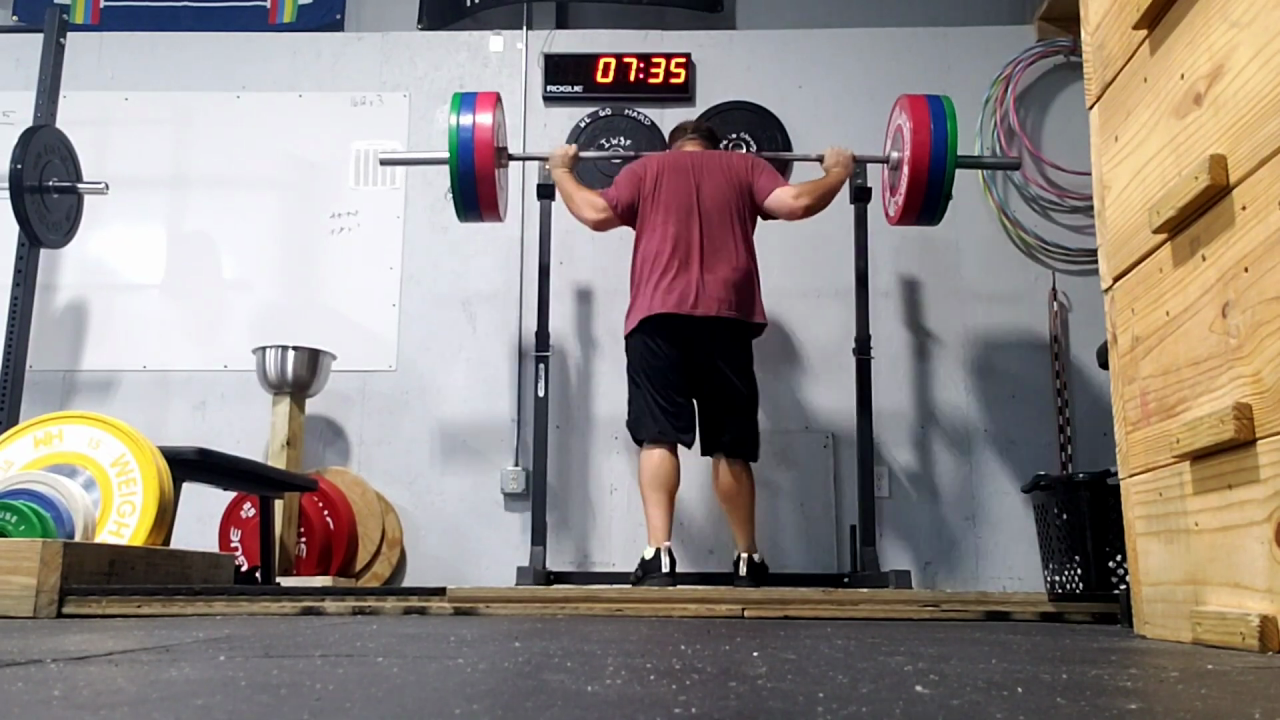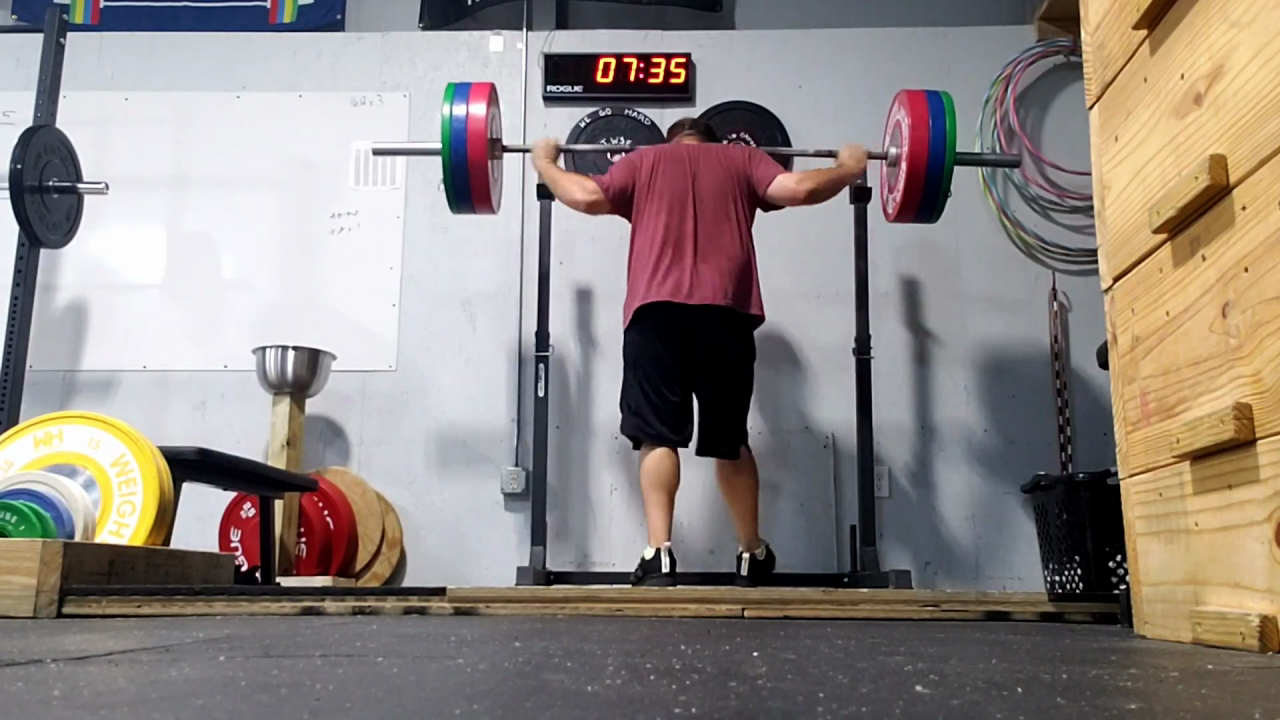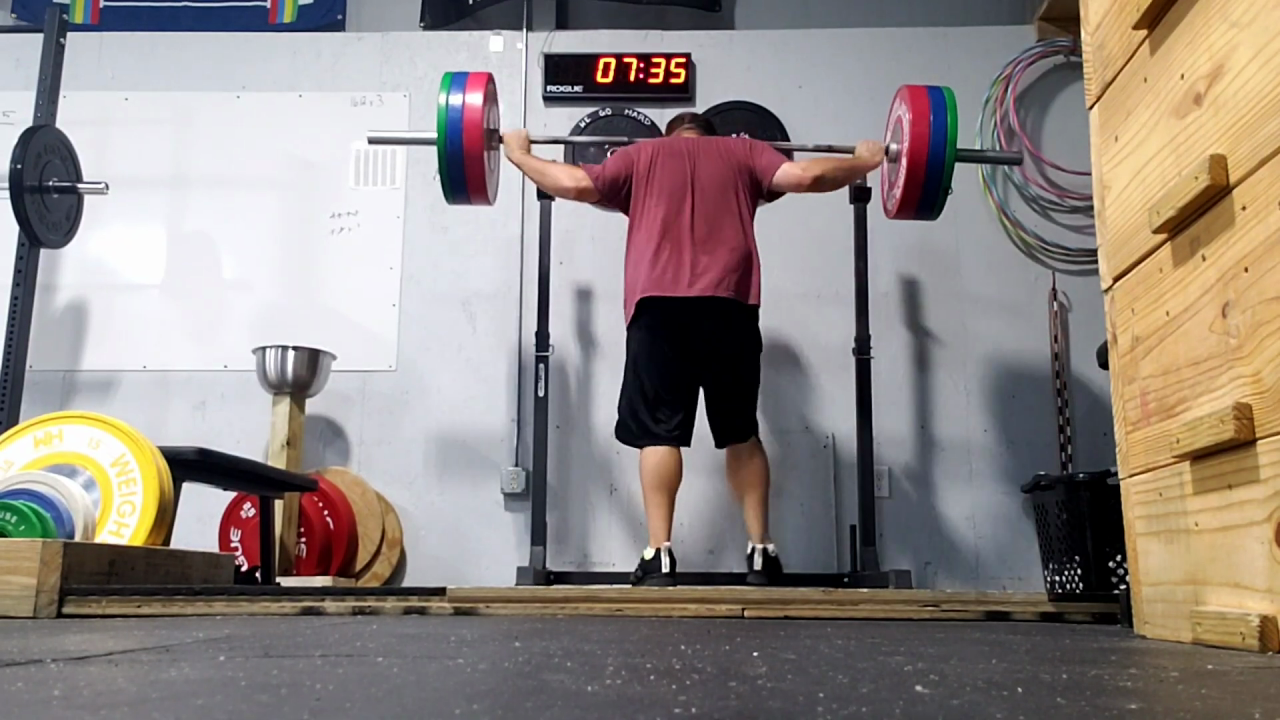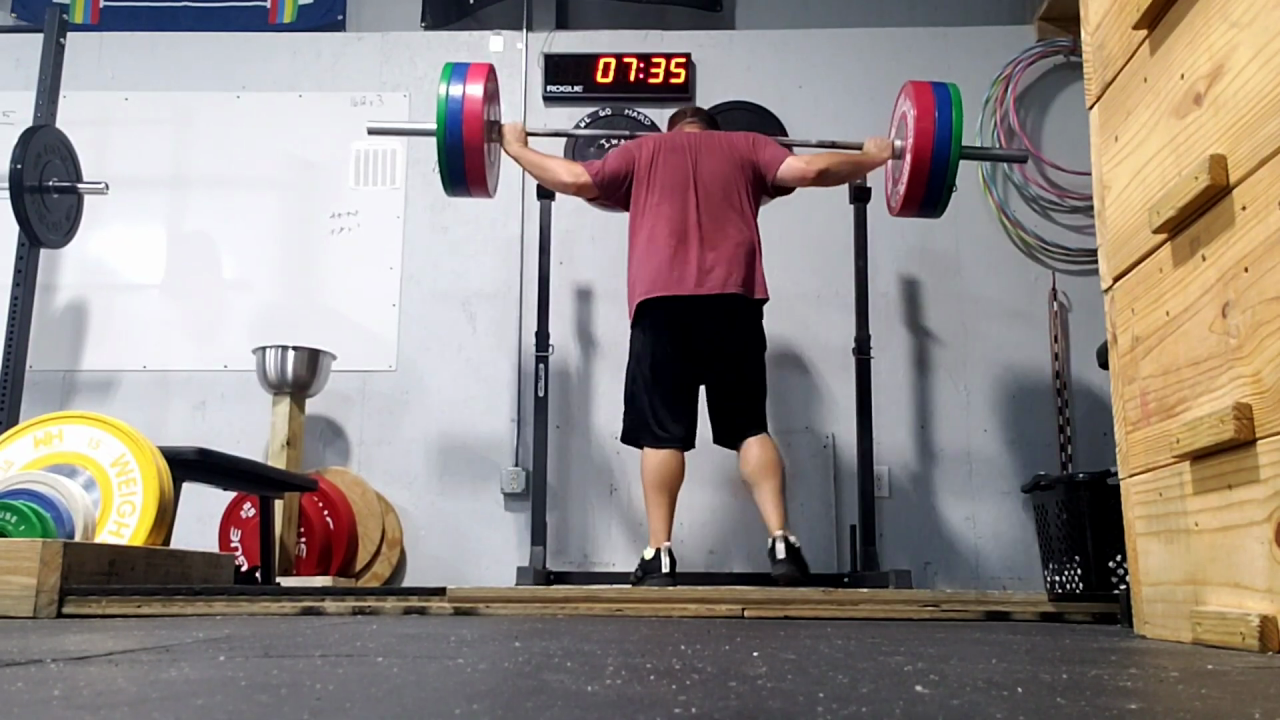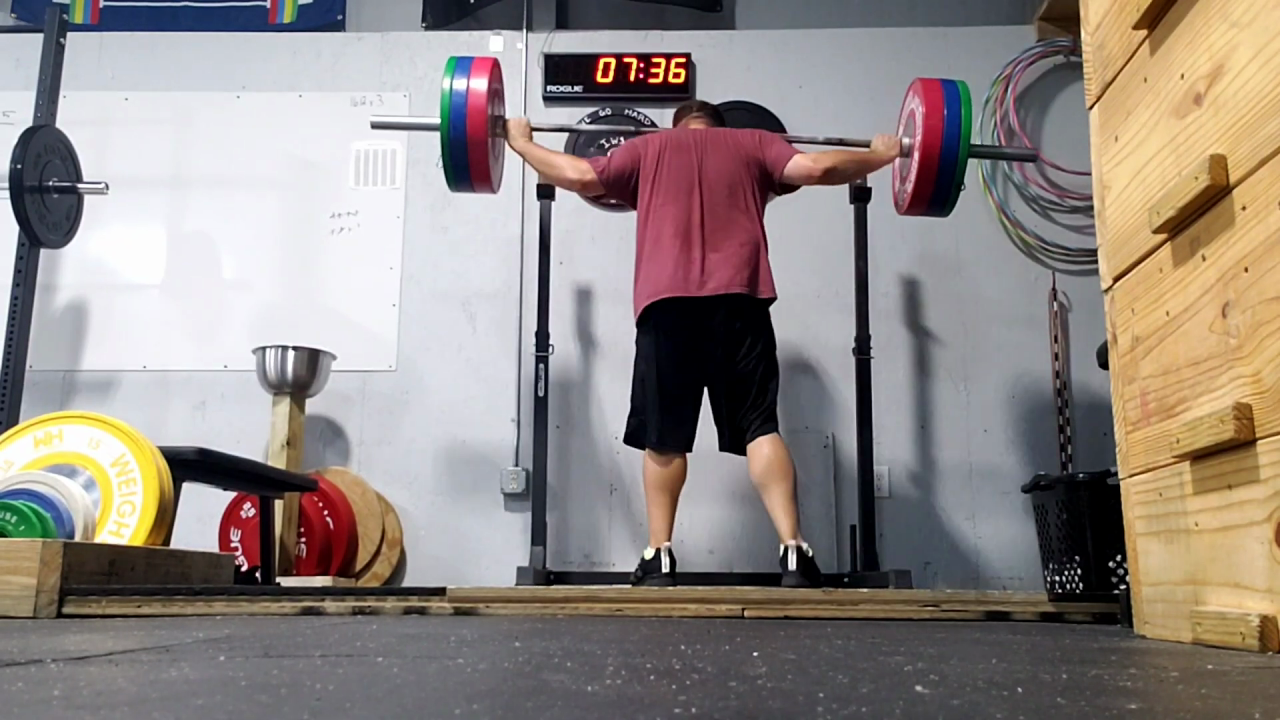
dt=0.1s
person 1, frame 1
left shoulder: (646, 169)
right shoulder: (745, 167)
left elbow: (596, 214)
right elbow: (795, 203)
left wrist: (561, 173)
right wrist: (836, 174)
left hip: (659, 316)
right hip: (727, 315)
left knee: (658, 436)
right knee: (732, 446)
left ankle: (660, 555)
right ankle: (748, 559)
person 1, frame 2
left shoulder: (642, 160)
right shoulder: (743, 159)
left elbow: (587, 197)
right elbow: (797, 189)
left wrist: (545, 164)
right wrist: (849, 168)
left hip: (655, 309)
right hip: (726, 308)
left knee: (656, 435)
right knee: (730, 441)
left ankle: (659, 556)
right ankle: (751, 555)
person 1, frame 3
left shoulder: (641, 155)
right shoulder: (744, 151)
left elbow: (576, 184)
right elbow: (803, 176)
left wrist: (519, 154)
right wrist: (865, 161)
left hip: (659, 300)
right hip: (727, 300)
left knee: (657, 431)
right knee: (740, 433)
left ankle: (659, 556)
right ankle: (761, 550)
person 1, frame 4
left shoulder: (642, 150)
right shoulder: (747, 146)
left elbow: (575, 179)
right elbow: (807, 170)
left wrist: (515, 147)
right wrist: (874, 158)
left hip: (662, 300)
right hip: (732, 297)
left knee: (661, 433)
right knee: (749, 427)
left ankle: (659, 556)
right ankle: (781, 544)
person 1, frame 5
left shoulder: (648, 147)
right shoulder: (755, 143)
left elbow: (579, 176)
right elbow: (815, 168)
left wrist: (521, 143)
right wrist: (880, 156)
left hip: (668, 300)
right hip: (738, 298)
left knee: (664, 436)
right knee: (758, 426)
left ankle: (659, 557)
right ankle: (793, 550)
